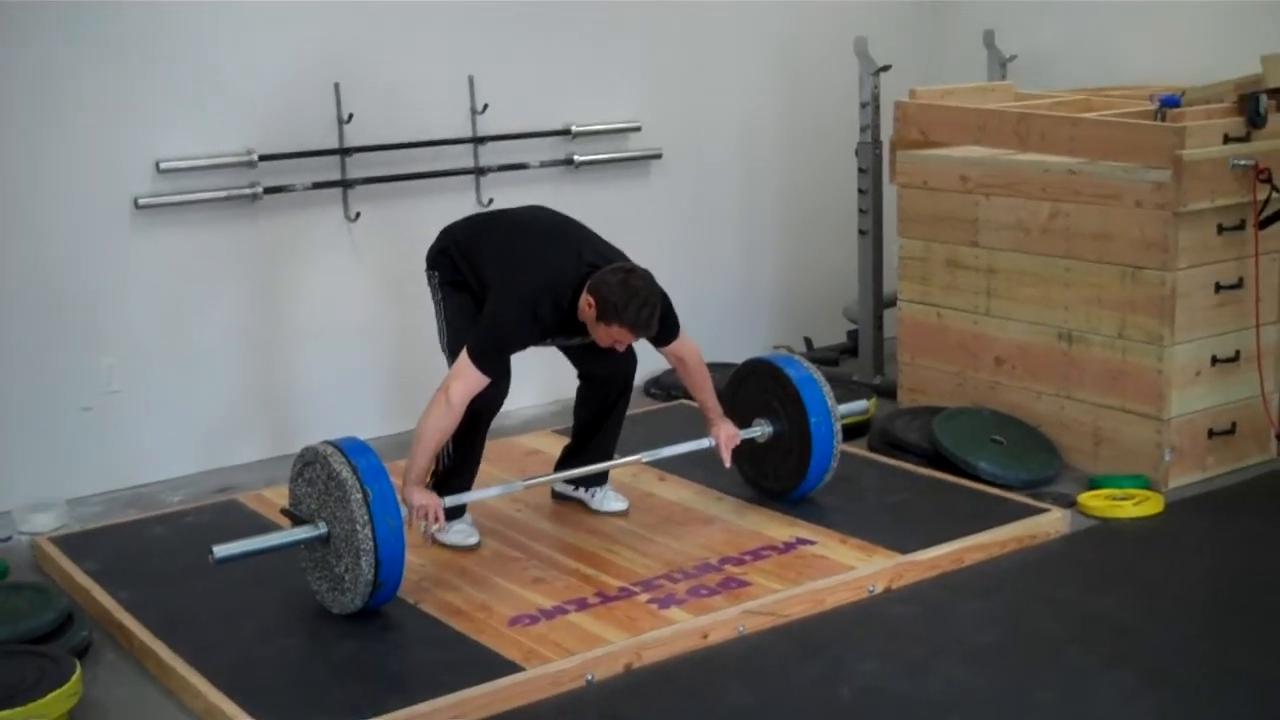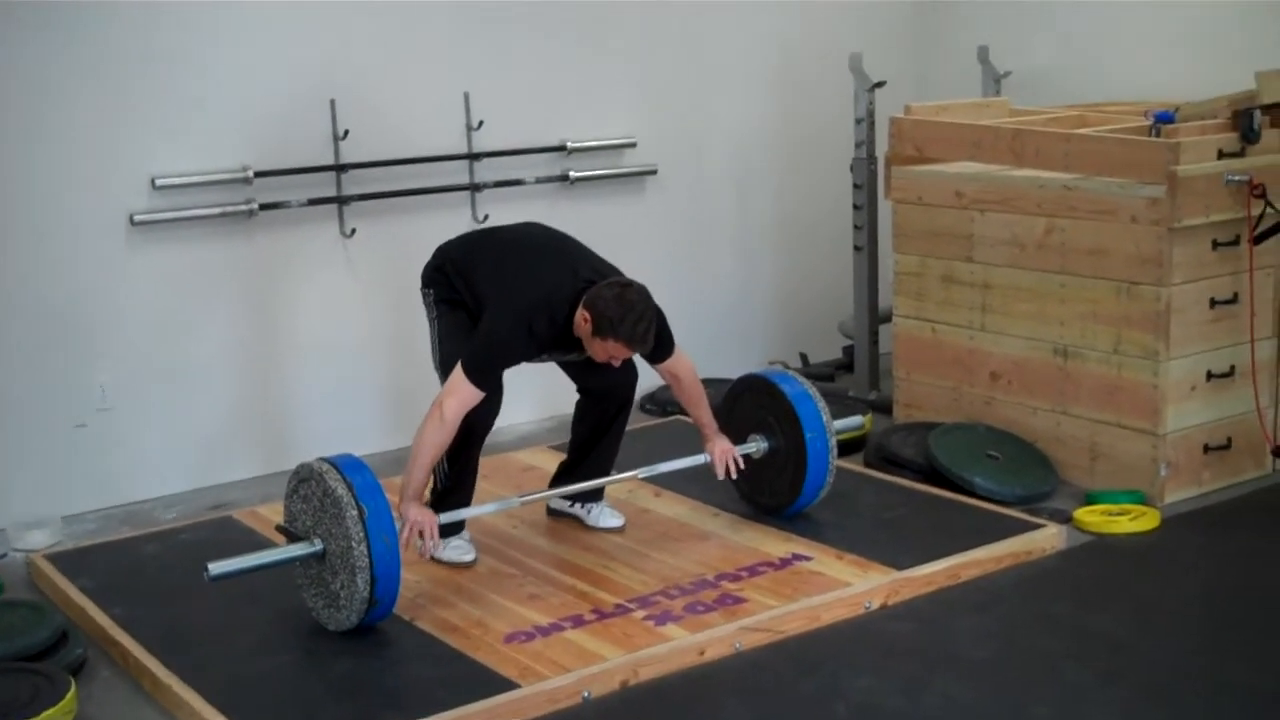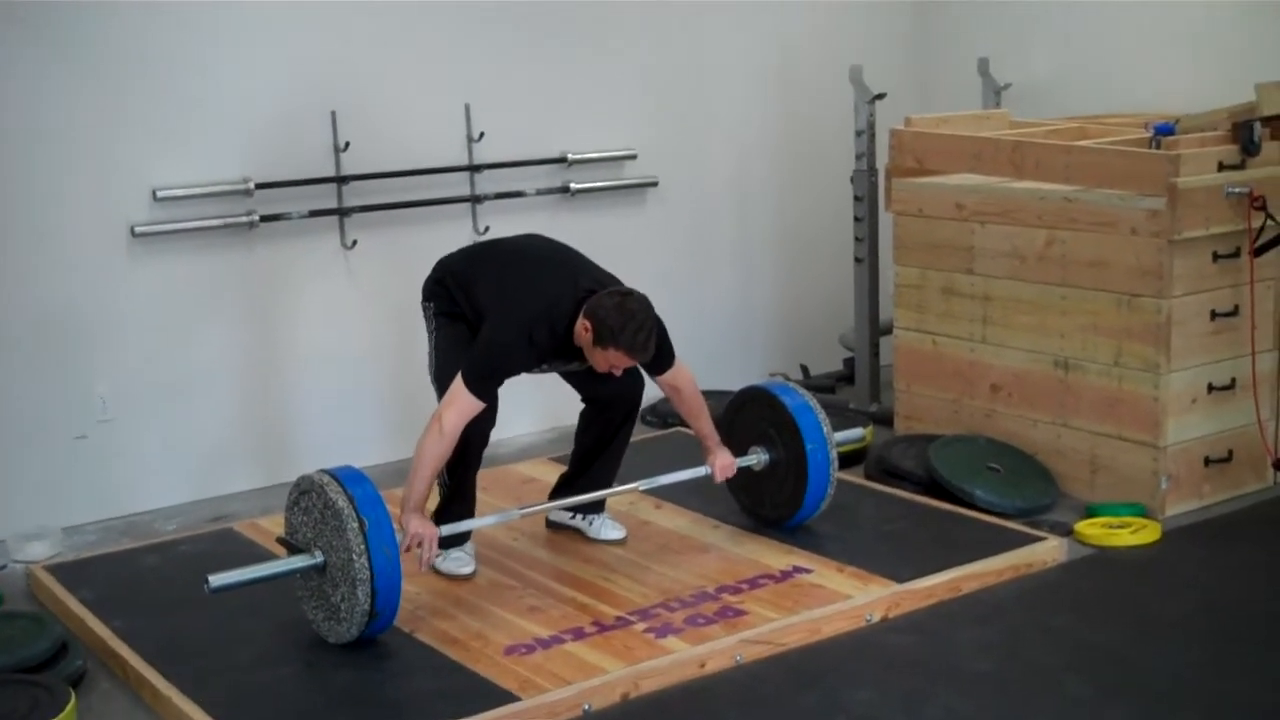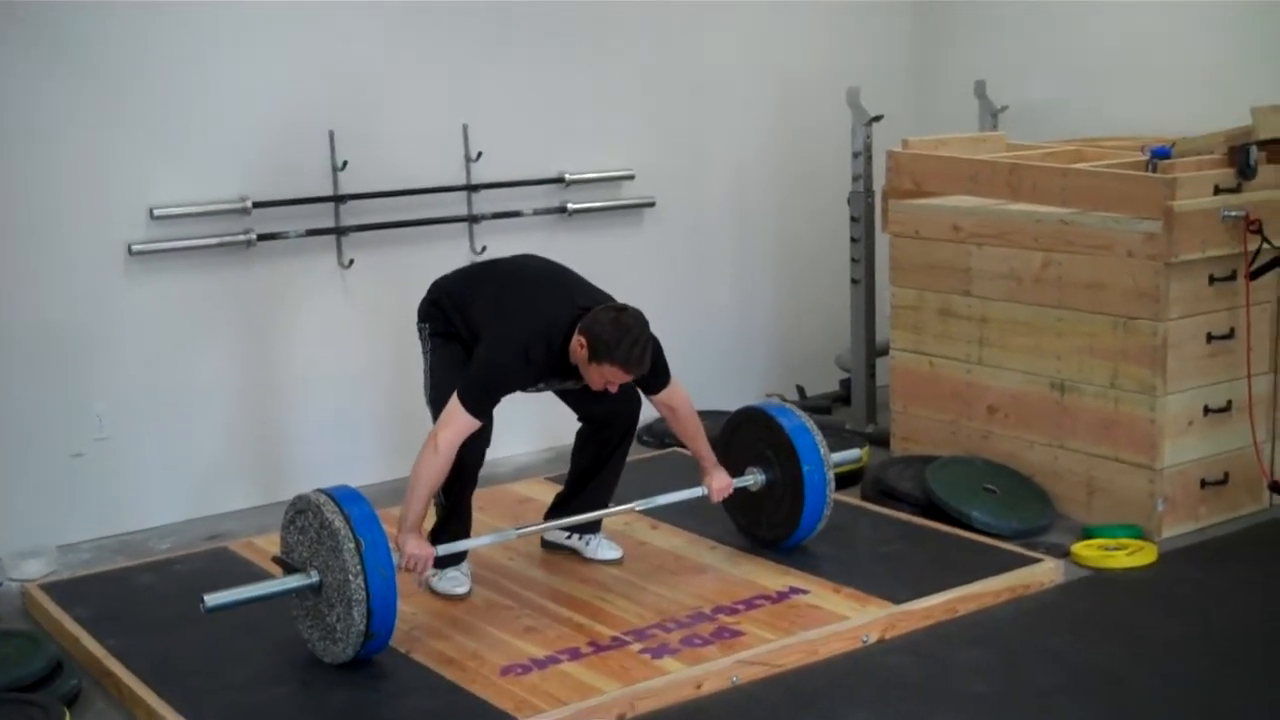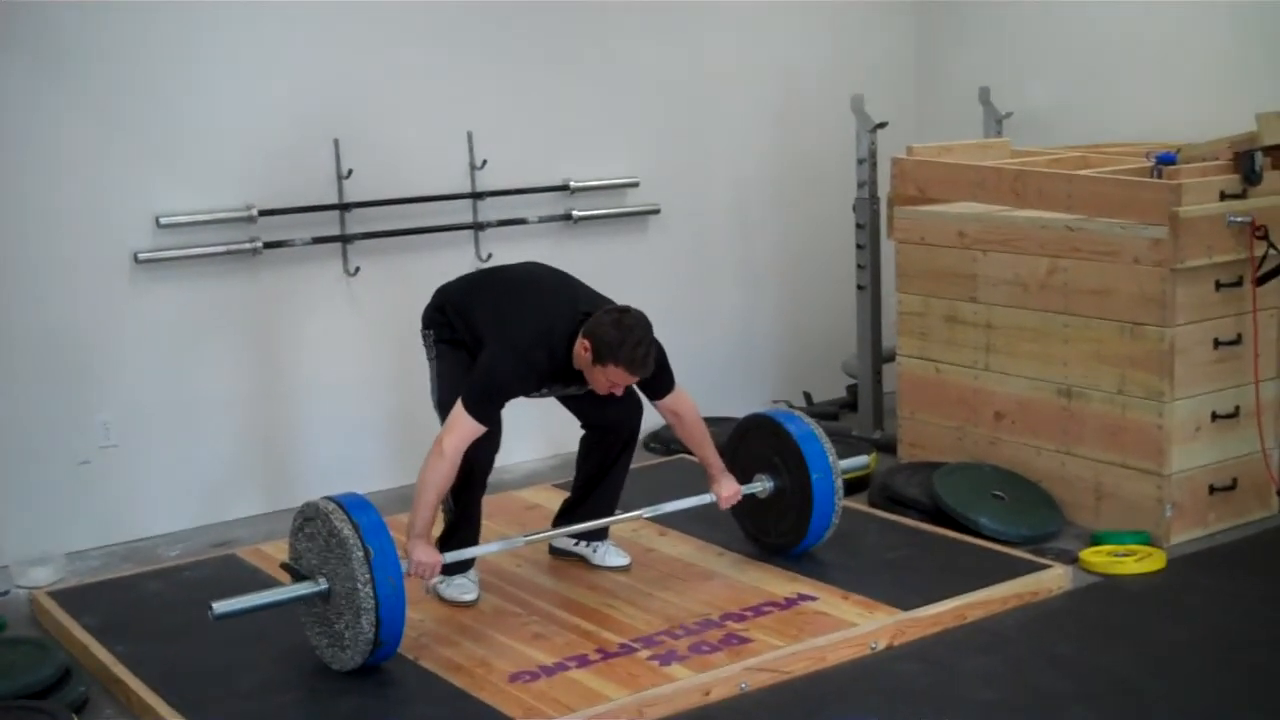
dt=0.1s
person 1, frame 1
left shoulder: (637, 295)
right shoulder: (527, 305)
left elbow: (682, 354)
right elbow: (454, 394)
left wrist: (716, 418)
right wrist: (413, 485)
right hip: (458, 267)
left knee: (615, 368)
right knee: (488, 384)
left ankle: (580, 478)
right ankle: (447, 505)
person 1, frame 2
left shoulder: (631, 311)
right shoulder: (523, 322)
left elbow: (677, 371)
right elbow: (448, 410)
left wrist: (712, 434)
right wrist: (410, 502)
right hip: (454, 286)
left knee: (617, 383)
right knee: (478, 403)
left ankle: (575, 492)
right ankle: (446, 524)
person 1, frame 3
left shoulder: (632, 322)
right shoulder: (523, 332)
left elbow: (677, 383)
right elbow: (448, 421)
left wrist: (713, 446)
right wrist: (412, 513)
right hip: (455, 299)
left knee: (623, 392)
right knee: (474, 416)
left ankle: (576, 505)
right ankle: (447, 536)
person 1, frame 4
left shoulder: (626, 339)
right shoulder: (518, 351)
left elbow: (672, 403)
right elbow: (444, 440)
left wrist: (710, 466)
right wrist: (409, 532)
left hip: (535, 310)
right hip: (451, 322)
left knee: (620, 410)
right knee: (468, 435)
left ankle: (572, 525)
right ankle: (445, 556)
person 1, frame 5
left shoulder: (631, 345)
right shoulder: (520, 356)
left elbow: (677, 409)
right elbow: (449, 446)
left wrist: (718, 473)
right wrist: (418, 539)
right hip: (455, 328)
left knee: (622, 416)
right knee: (477, 441)
left ankle: (579, 532)
right ankle: (453, 563)
